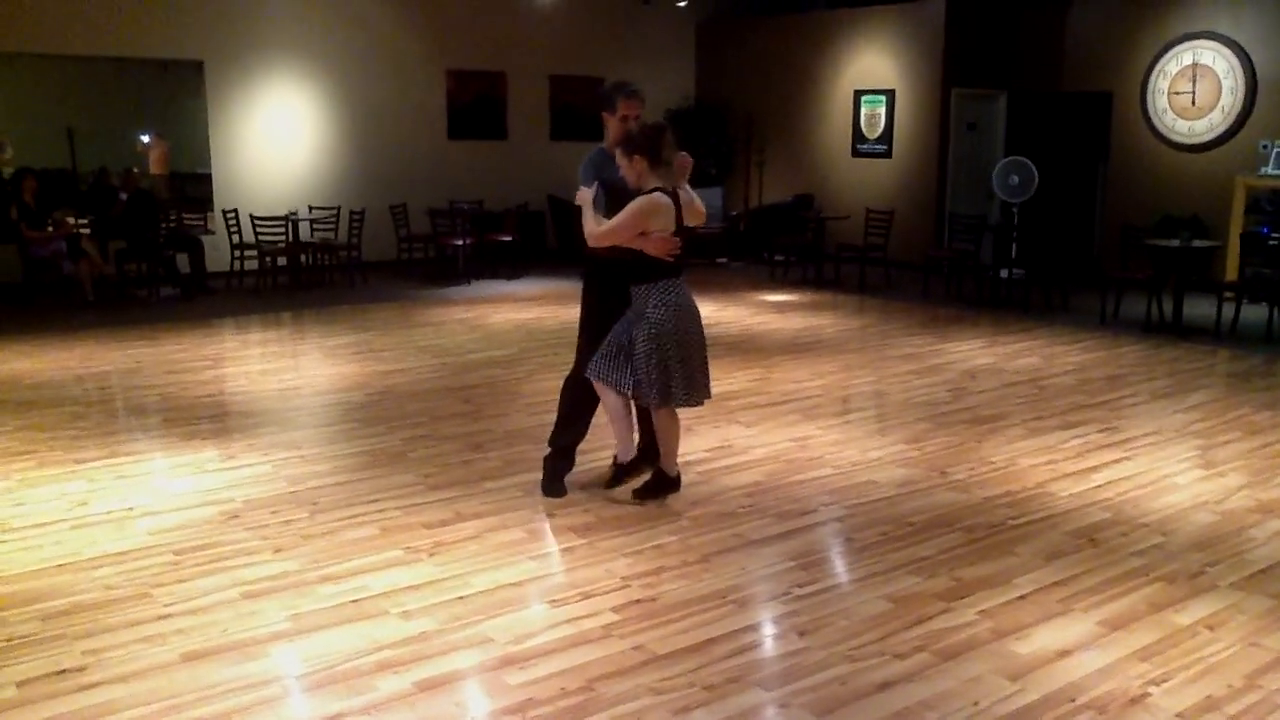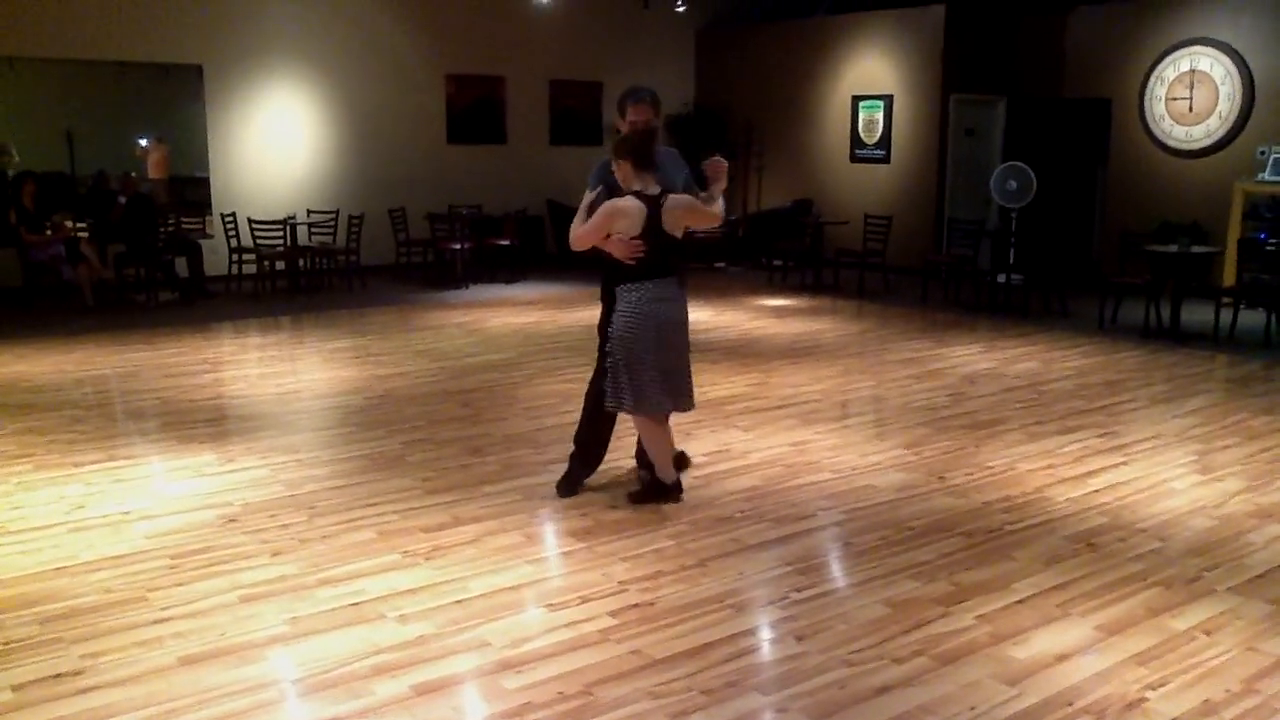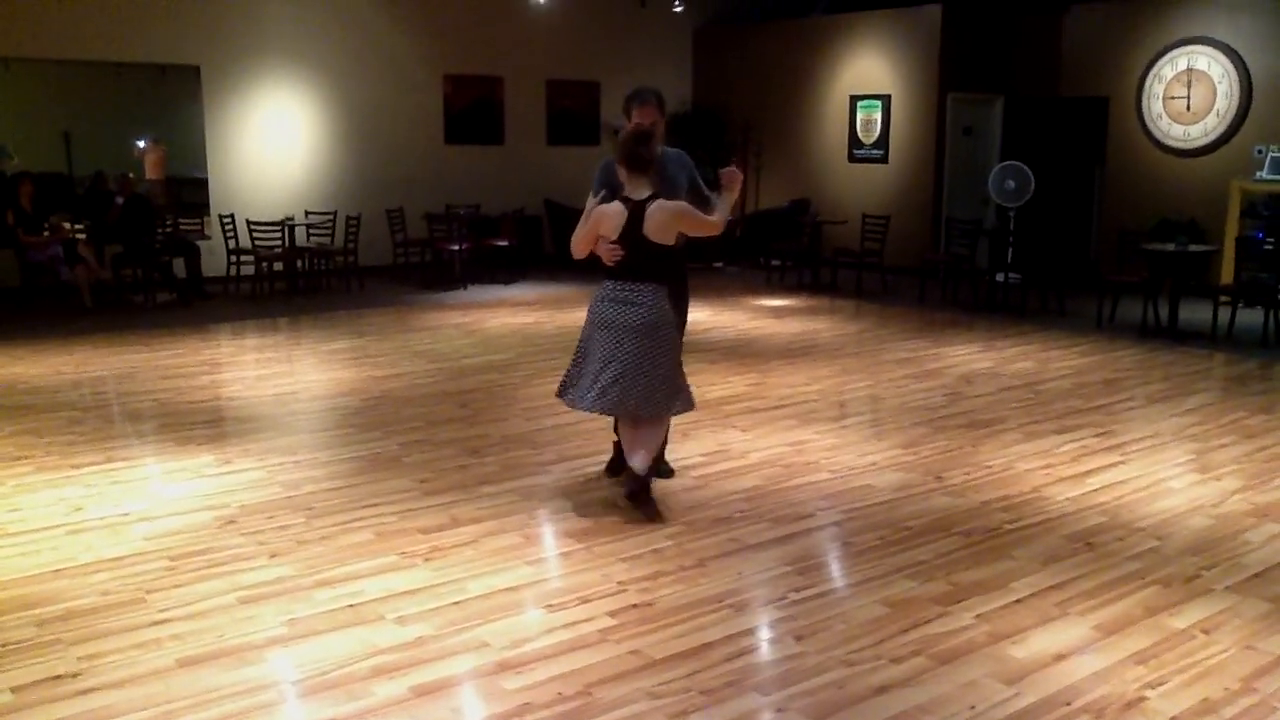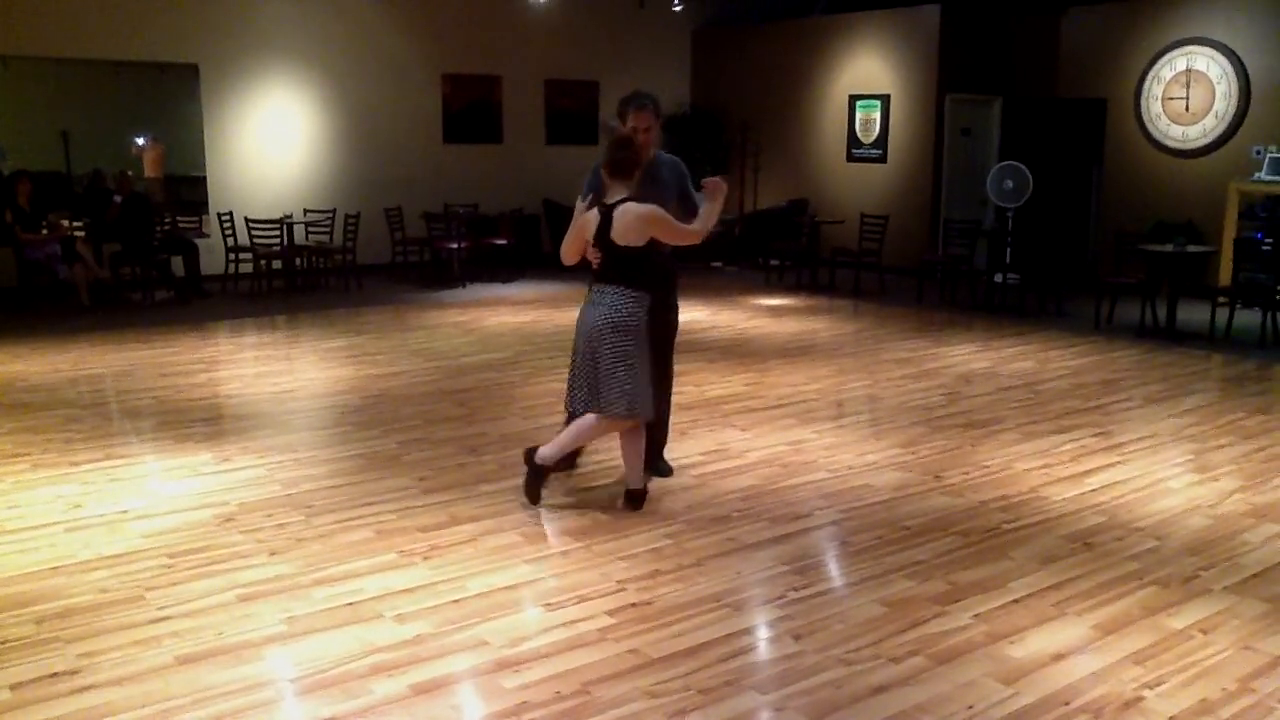
dt=0.4s
person 1, frame 1
right shoulder: (595, 165)
right wrist: (643, 243)
right hip: (609, 276)
right knee: (590, 369)
left ankle: (648, 449)
right ankle: (558, 462)
person 1, frame 2
left shoulder: (673, 159)
right shoulder: (607, 170)
left elbow: (698, 209)
left wrist: (717, 184)
right wrist: (610, 245)
right knee: (612, 369)
left ankle: (651, 454)
right ankle: (581, 463)
person 1, frame 3
left shoulder: (679, 162)
right shoulder: (611, 169)
left elbow: (706, 214)
right wrist: (601, 248)
left hip: (671, 274)
left ankle: (654, 451)
right ankle: (626, 449)
person 1, frame 4
left shoulder: (673, 168)
right shoulder: (603, 172)
left elbow: (694, 222)
left hip: (658, 278)
left knee: (658, 367)
left ankle: (652, 452)
right ankle: (570, 445)
person 2, frame 1
left shoulder: (648, 204)
right shoulder: (675, 198)
left elbow: (596, 237)
right elbow: (699, 216)
left wrist: (587, 202)
right wrist: (683, 181)
left hip: (660, 306)
right hip: (652, 304)
left knee: (659, 398)
right knee: (603, 373)
left ankle: (668, 474)
right ankle: (626, 455)
person 2, frame 2
left shoulder: (617, 208)
right shoulder: (679, 205)
left elbow: (577, 242)
right elbow: (716, 217)
left wrist: (585, 205)
right wrist: (717, 190)
left hip: (635, 308)
right hip: (670, 304)
left knee: (640, 401)
right knee: (649, 399)
left ankle: (666, 479)
right ankle: (669, 459)
person 2, frame 3
left shoulder: (606, 213)
right shoulder: (672, 211)
left elbow: (578, 250)
right elbow: (715, 225)
right wrist: (730, 194)
left hip: (610, 309)
right hip: (652, 311)
left knee: (624, 403)
right knee: (656, 401)
left ankle: (639, 479)
right ankle: (639, 468)
person 2, frame 4
left shoulder: (590, 218)
right shoulder: (644, 214)
left elbow: (567, 258)
right elbow: (694, 234)
right wrist: (715, 201)
left hip: (596, 310)
right hip: (624, 315)
left knee: (625, 407)
right knee: (619, 409)
left ankle: (635, 486)
right ankle: (543, 456)
